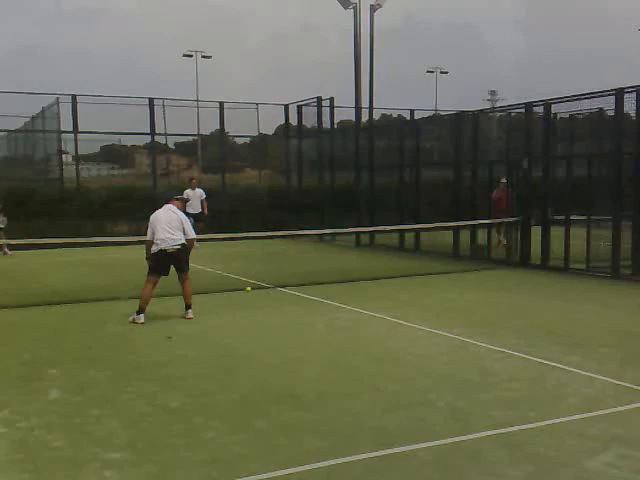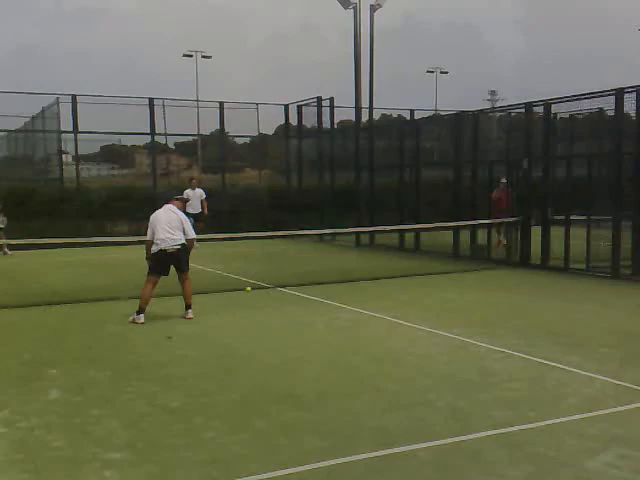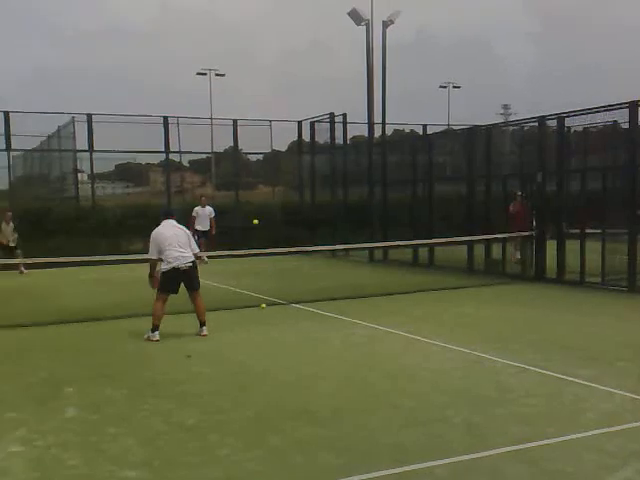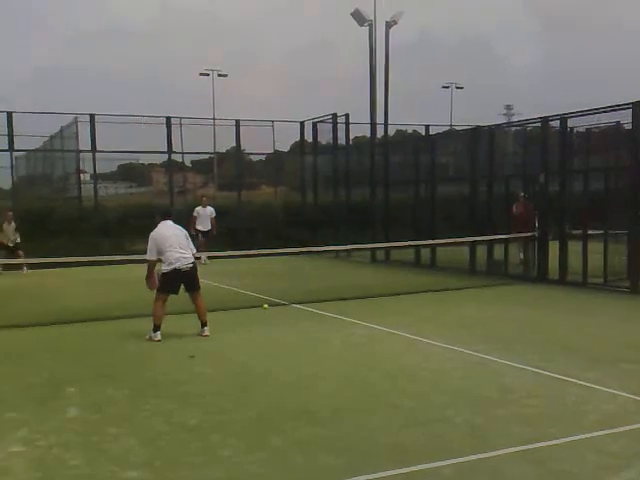
dt=0.1s
person 1, frame 1
left shoulder: (155, 215)
right shoulder: (181, 215)
left elbow: (149, 240)
right elbow: (191, 238)
left wrist: (148, 256)
right wrist: (187, 254)
left hip: (160, 250)
right hip: (179, 248)
left knee: (150, 282)
right knee: (185, 279)
left ankle: (140, 315)
right ankle: (188, 311)
person 1, frame 2
left shoulder: (154, 215)
right shoulder: (181, 215)
left elbow: (149, 240)
right elbow: (191, 238)
left wrist: (148, 256)
right wrist: (186, 254)
left hip: (160, 250)
right hip: (179, 248)
left knee: (150, 282)
right knee: (184, 279)
left ankle: (140, 315)
right ankle: (188, 311)
person 1, frame 3
left shoulder: (156, 232)
right shoulder: (183, 229)
left elbow: (153, 258)
right elbow: (195, 252)
left wrist: (152, 274)
left hip: (171, 268)
right hip: (189, 265)
left knee: (160, 299)
right knee: (196, 296)
left ankle: (154, 332)
right ankle: (203, 328)
person 1, frame 4
left shoulder: (155, 233)
right shoulder: (181, 230)
left elbow: (152, 259)
right elbow: (193, 252)
left wrist: (149, 275)
left hip: (171, 269)
right hip: (189, 265)
left knee: (160, 299)
right knee: (197, 297)
left ankle: (156, 332)
right ankle: (204, 328)
